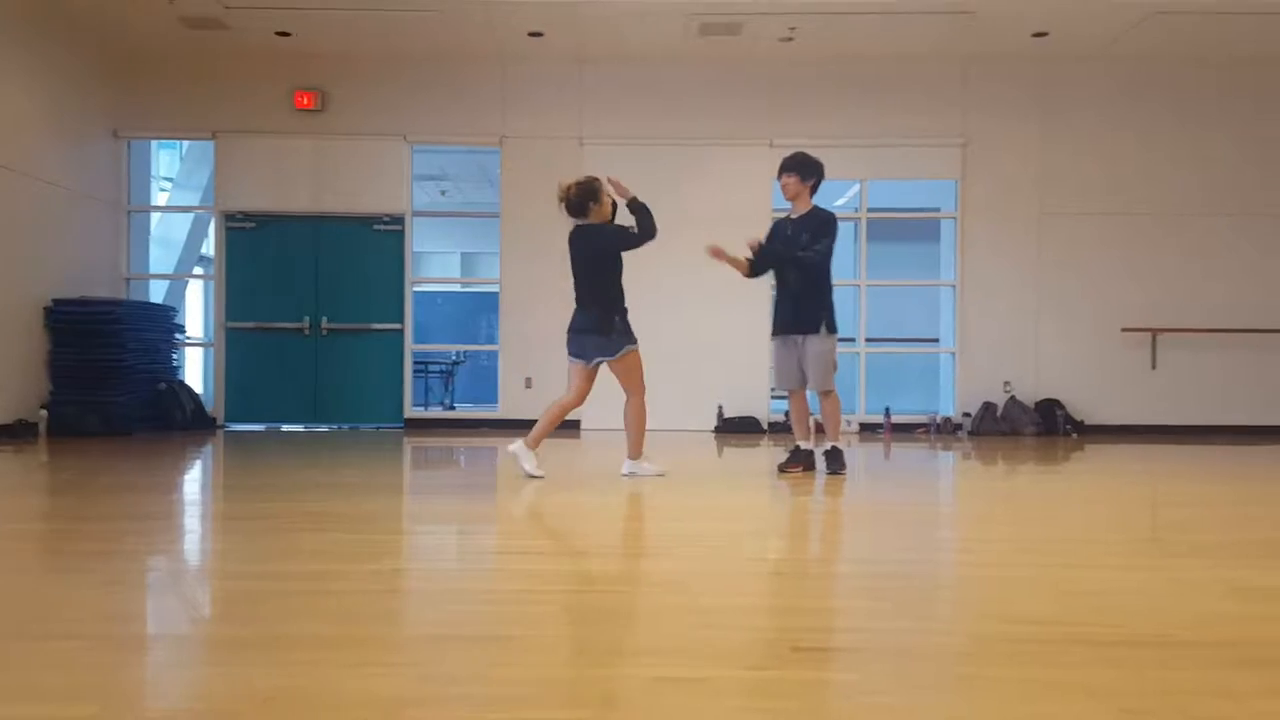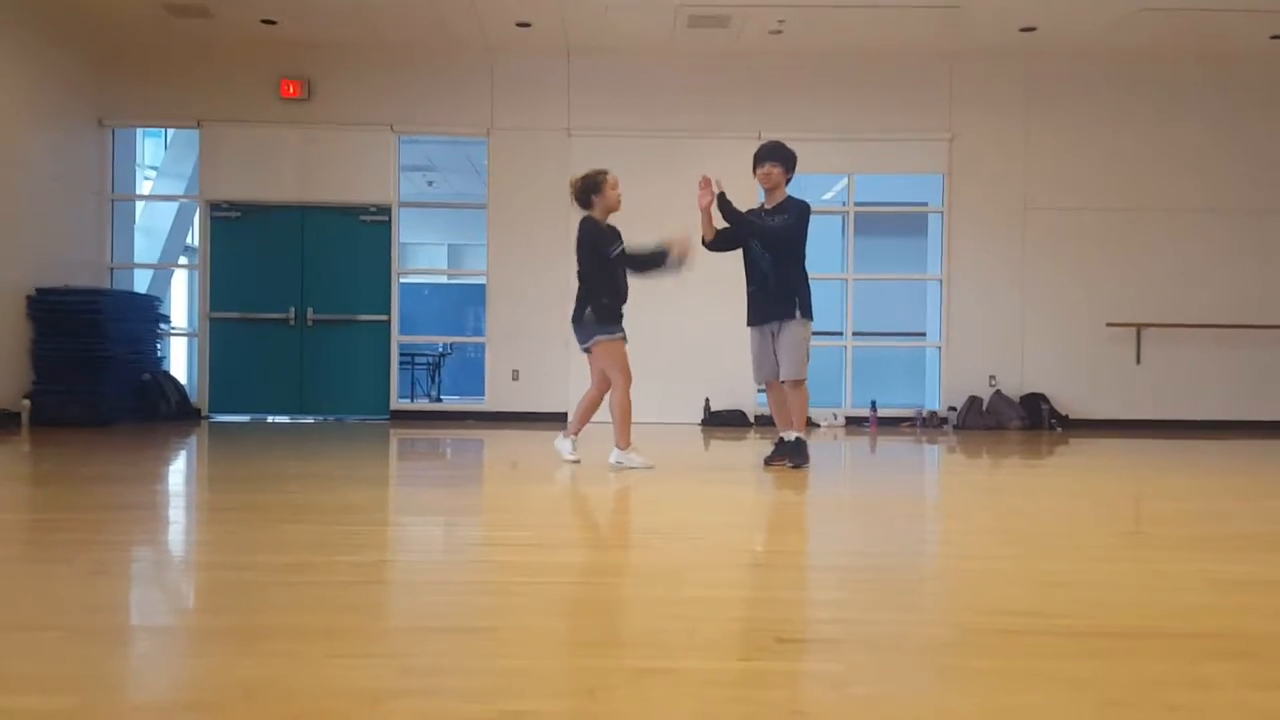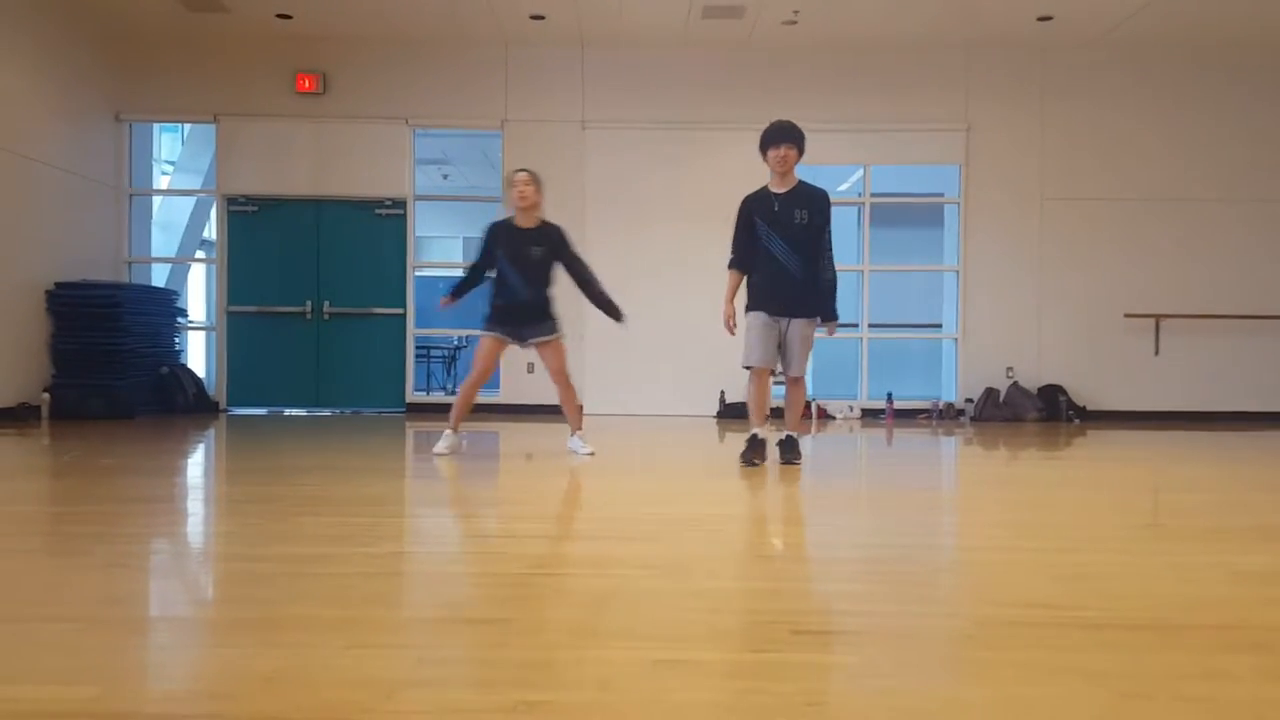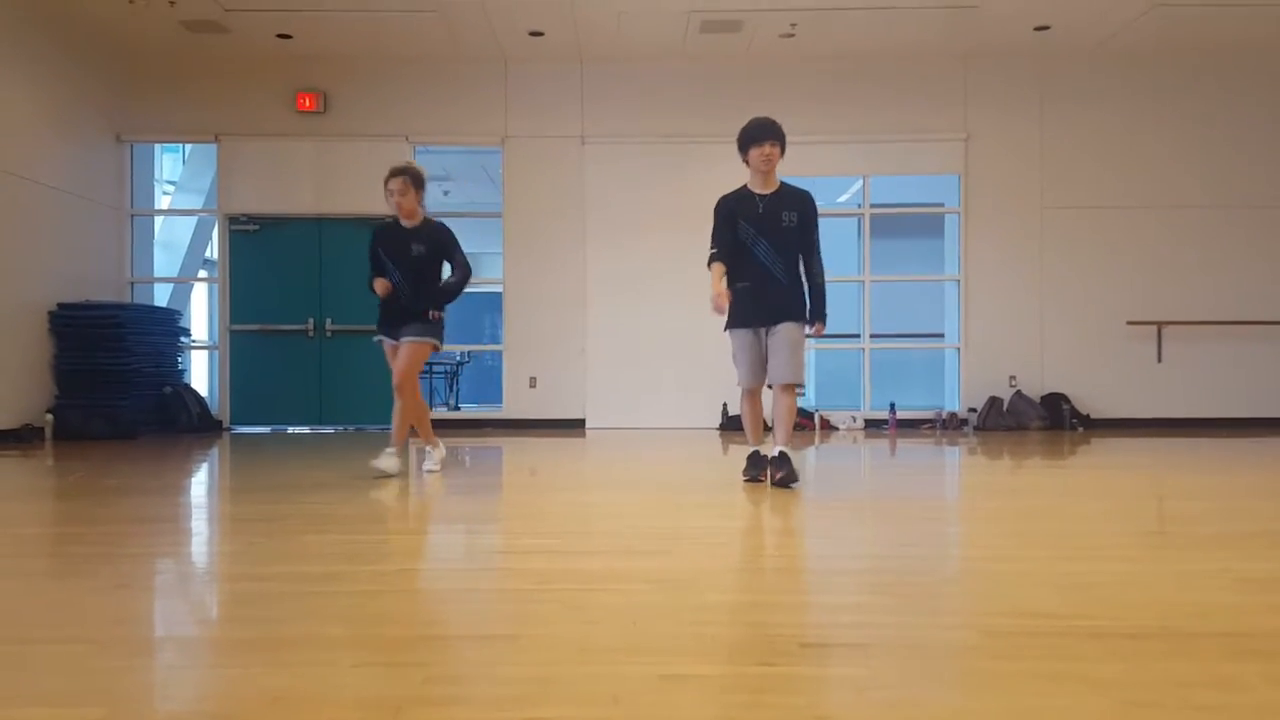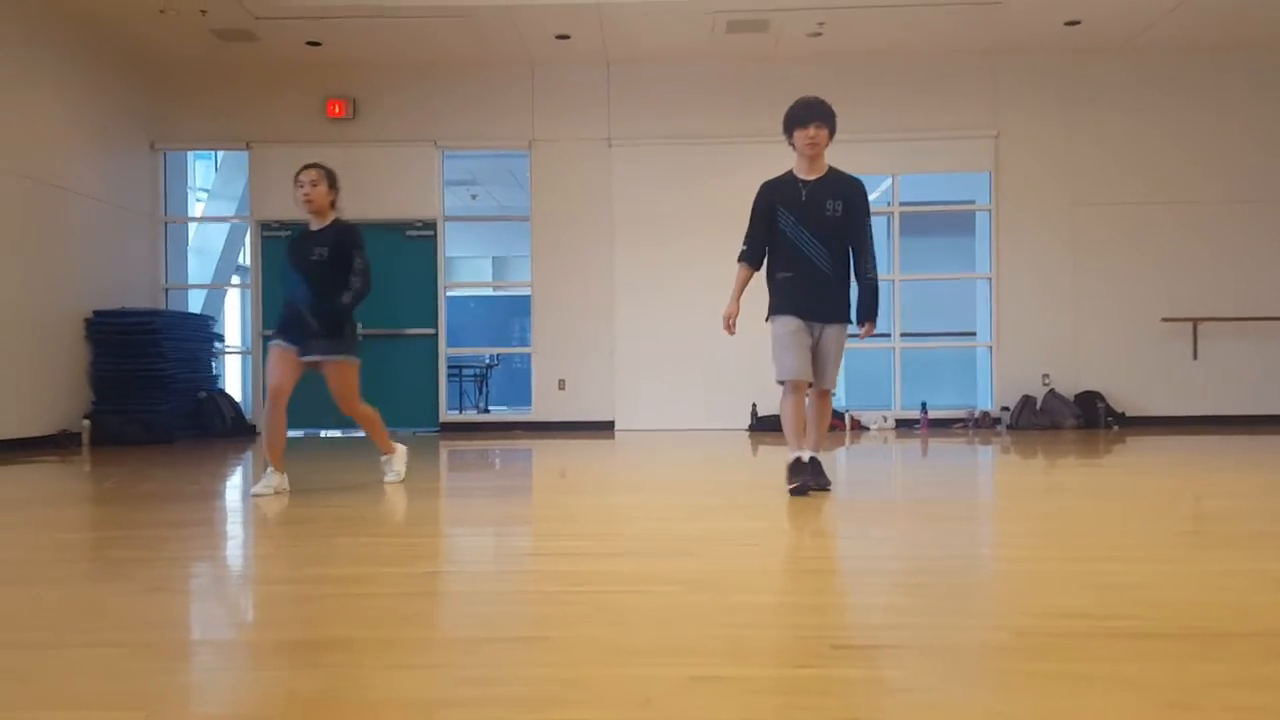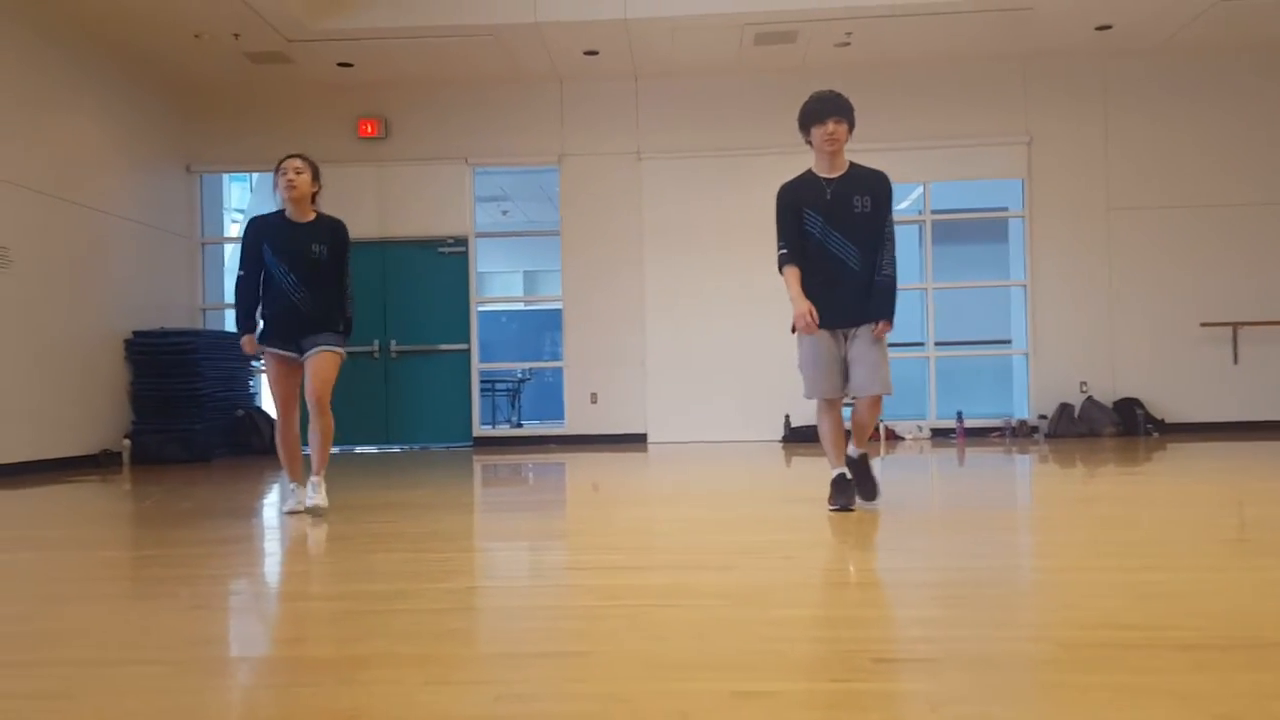
dt=0.7s
person 1, frame 1
left shoulder: (824, 221)
right shoulder: (780, 227)
left elbow: (815, 262)
right elbow: (756, 267)
left wrist: (771, 251)
right wrist: (729, 258)
left hip: (816, 318)
right hip: (785, 319)
left knee: (824, 387)
right knee: (793, 388)
left ankle: (833, 449)
right ankle: (803, 449)
person 1, frame 2
left shoulder: (797, 210)
right shoulder: (751, 218)
left elbow: (769, 233)
right elbow: (714, 242)
left wrist: (723, 205)
right wrist: (704, 211)
left hip: (792, 307)
right hip: (760, 310)
left knee: (794, 377)
right knee: (771, 380)
left ankle: (799, 439)
right ankle: (786, 440)
person 1, frame 3
left shoulder: (816, 199)
right shoulder: (752, 203)
left elbow: (823, 255)
right elbow: (740, 258)
left wrist: (828, 307)
right wrist: (728, 301)
left hip: (802, 304)
right hip: (760, 303)
left knee: (794, 375)
right knee: (757, 369)
left ankle: (789, 438)
right ankle: (756, 437)
person 1, frame 4
left shoulder: (801, 201)
right shoulder: (729, 205)
left elbow: (812, 260)
right elbow: (720, 252)
left wrist: (819, 310)
right wrist: (718, 286)
left hip: (788, 311)
right hip: (744, 312)
left knee: (785, 383)
right knee: (750, 387)
left ankle: (780, 456)
right ankle: (756, 454)
person 1, frame 5
left shoulder: (850, 189)
right shoulder: (772, 191)
left elbow: (863, 251)
right elbow: (753, 250)
left wrist: (869, 307)
right wrist: (735, 299)
left hip: (833, 307)
right hip: (787, 305)
left knee: (822, 388)
right knee: (794, 382)
left ankle: (813, 459)
right ankle: (797, 461)
person 1, frame 6
left shoulder: (875, 184)
right shoulder: (792, 193)
left elbow: (885, 252)
right elbow: (788, 254)
left wrist: (884, 310)
right wrist: (798, 299)
left hip: (864, 313)
right hip: (817, 314)
left knee: (870, 395)
right knee: (828, 398)
left ankle: (856, 453)
right ankle: (840, 477)
person 2, frame 1
left shoulder: (580, 236)
right shoulder: (602, 236)
right elbow: (648, 231)
left wrist: (617, 202)
right wrist: (631, 198)
left hip: (582, 325)
right hip: (608, 326)
left knee: (573, 396)
right knee: (635, 393)
left ankle: (526, 447)
right ankle: (636, 460)
person 2, frame 2
left shoulder: (605, 231)
right shoulder: (592, 230)
left elbow: (630, 263)
right elbow: (631, 261)
left wrist: (670, 254)
right wrist: (669, 253)
left hip: (602, 316)
right hip: (594, 316)
left knee: (601, 385)
right knee: (621, 380)
left ankle: (567, 438)
right ankle: (622, 450)
person 2, frame 3
left shoulder: (552, 234)
right shoulder: (497, 232)
left elbow: (579, 272)
right elbow: (480, 268)
left wrist: (609, 307)
right wrist: (454, 294)
left hip: (538, 317)
right hip: (502, 316)
left knee: (561, 378)
right knee: (476, 376)
left ankle: (576, 436)
right ankle: (451, 433)
person 2, frame 4
left shoulder: (437, 232)
right shoulder: (381, 234)
left elbow: (463, 271)
right elbow: (374, 273)
left wrist: (440, 297)
right wrist: (376, 283)
left hip: (423, 321)
right hip: (391, 320)
left knee: (402, 381)
right knee: (408, 387)
left ankle: (394, 451)
right ankle: (433, 446)
person 2, frame 5
left shoulder: (346, 235)
right shoulder: (295, 241)
left elbow: (360, 282)
left wrist: (334, 314)
right wrist: (292, 318)
left hip: (333, 333)
right hip: (290, 330)
left knee: (350, 405)
right knee: (274, 395)
left ankle: (392, 451)
right ankle: (275, 472)
person 2, frame 6
left shoulder: (334, 230)
right shoulder: (259, 228)
left elbow: (342, 284)
right elbow: (247, 281)
left wrist: (345, 329)
right wrist: (246, 329)
left hip: (323, 331)
right hip: (278, 331)
left knee: (318, 399)
right knee: (285, 413)
left ankle: (318, 480)
right ankle: (295, 485)
